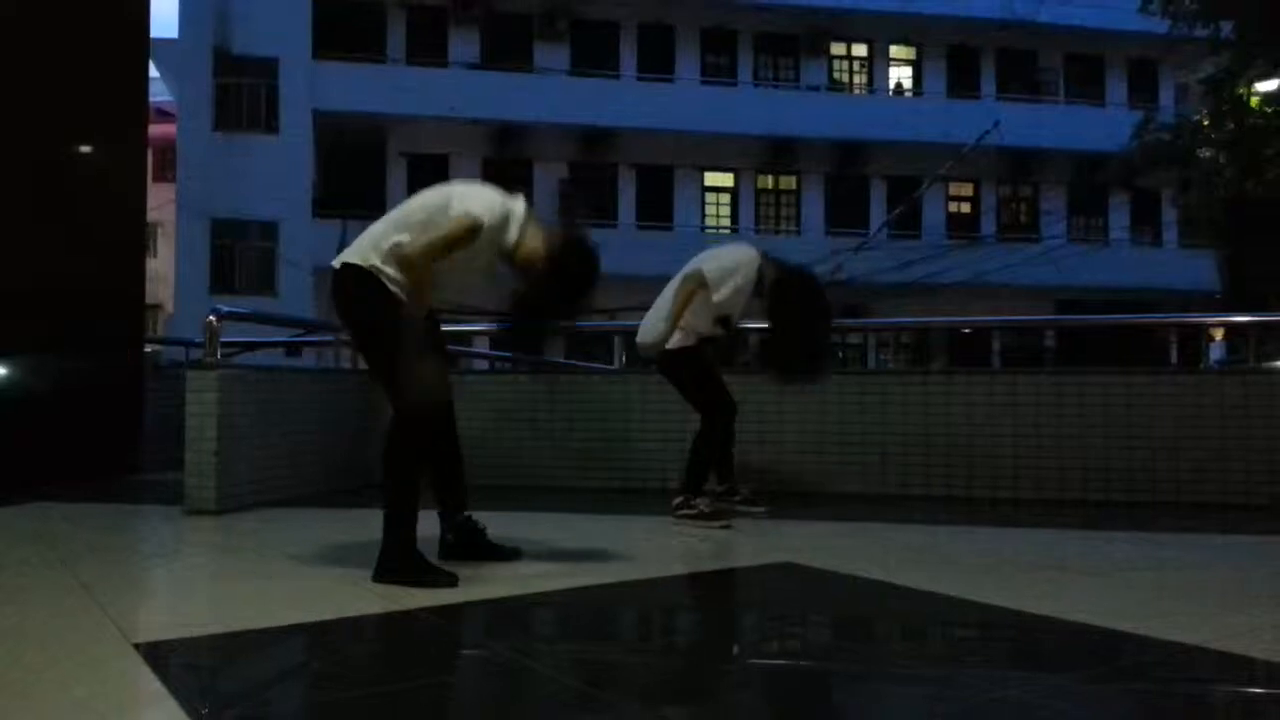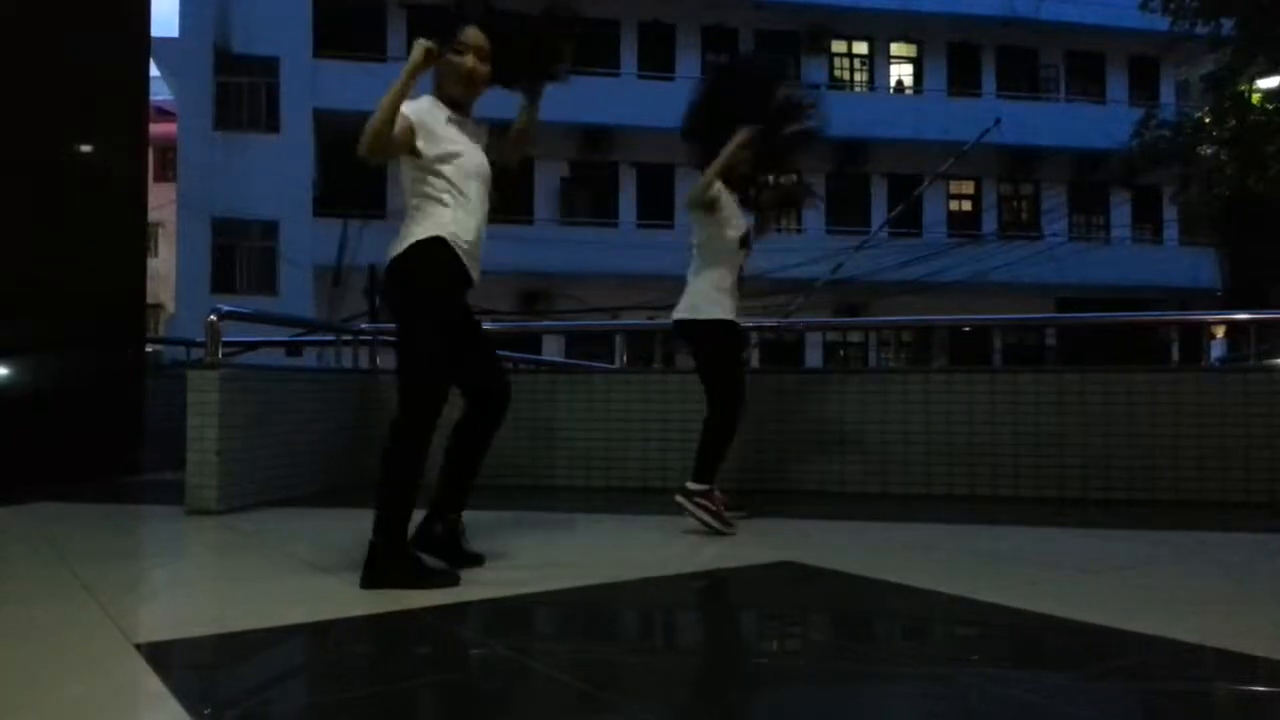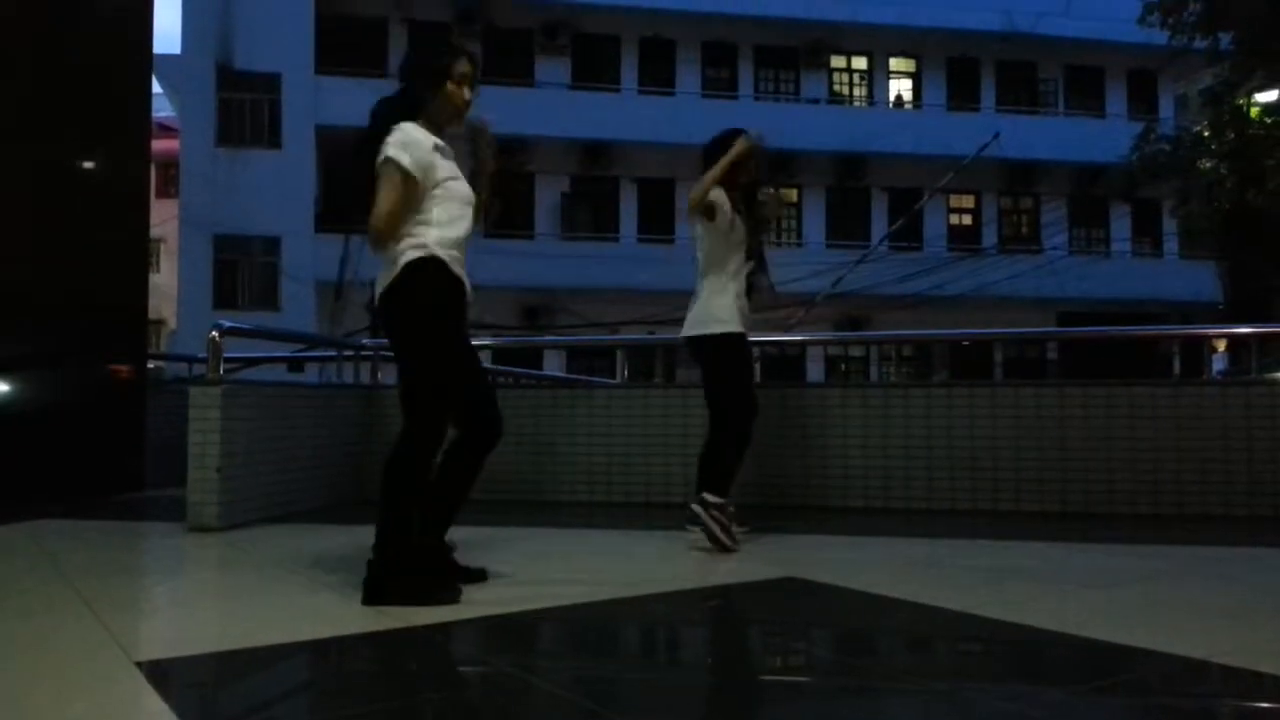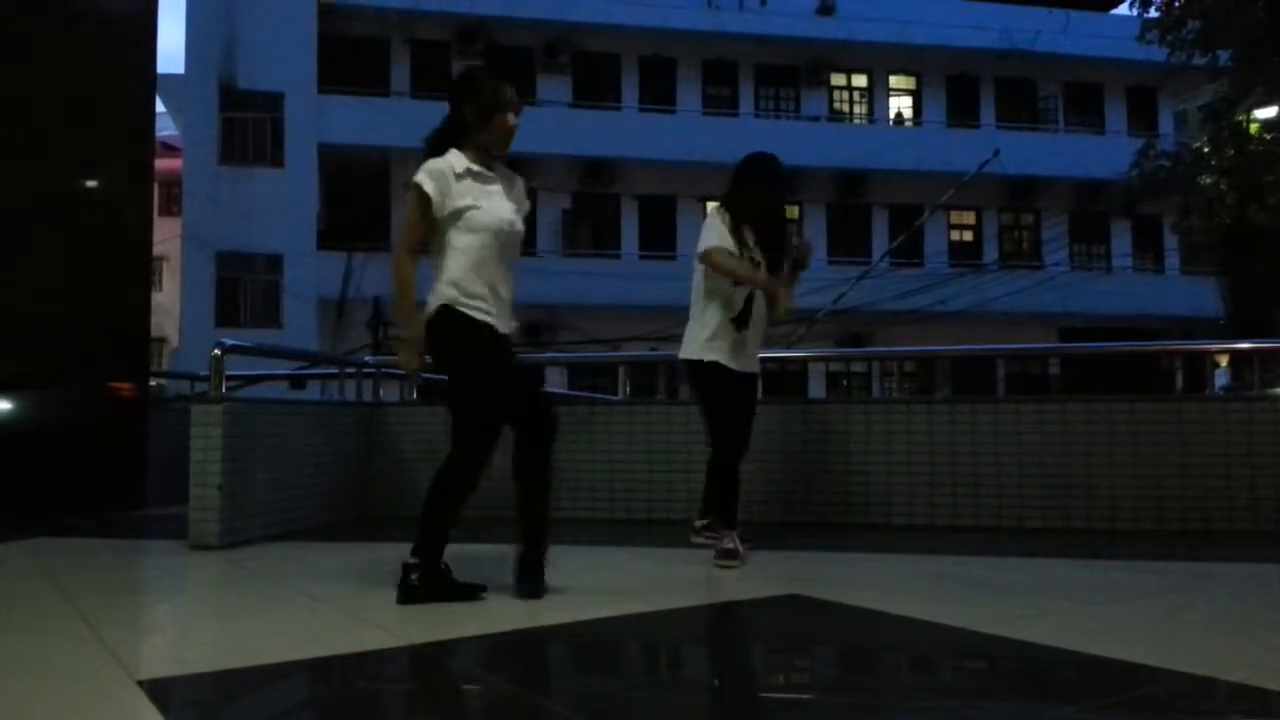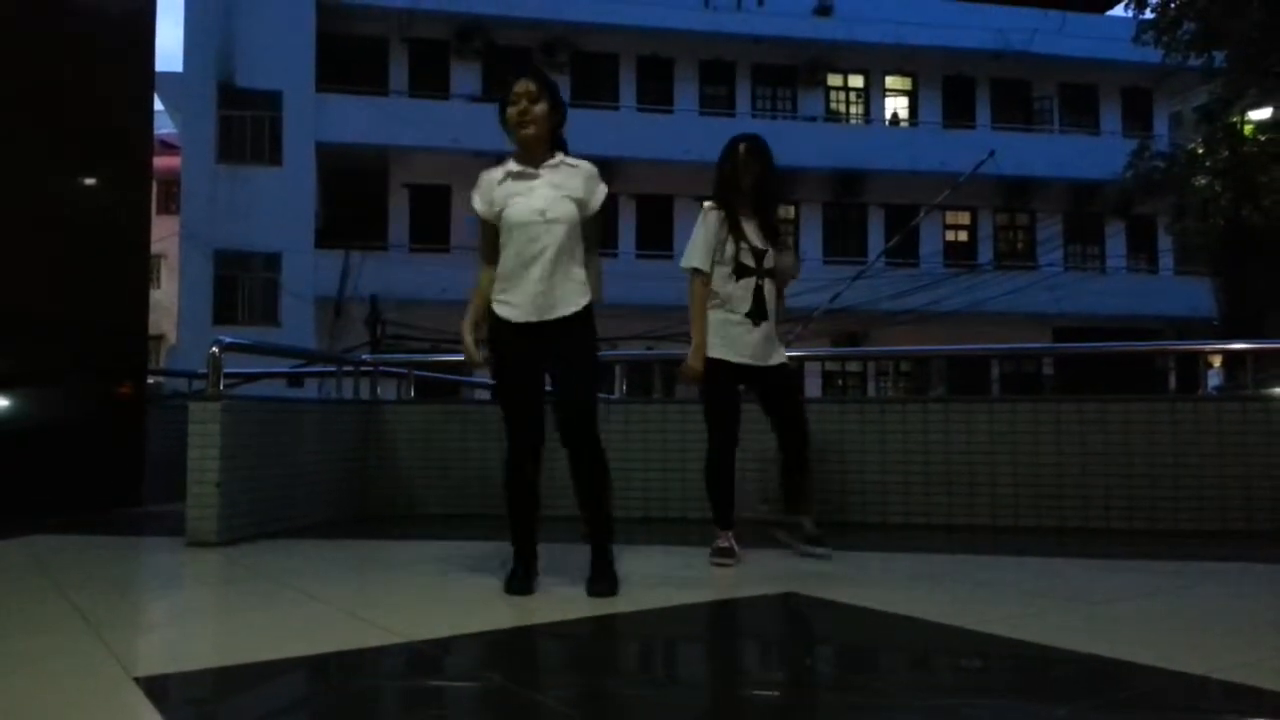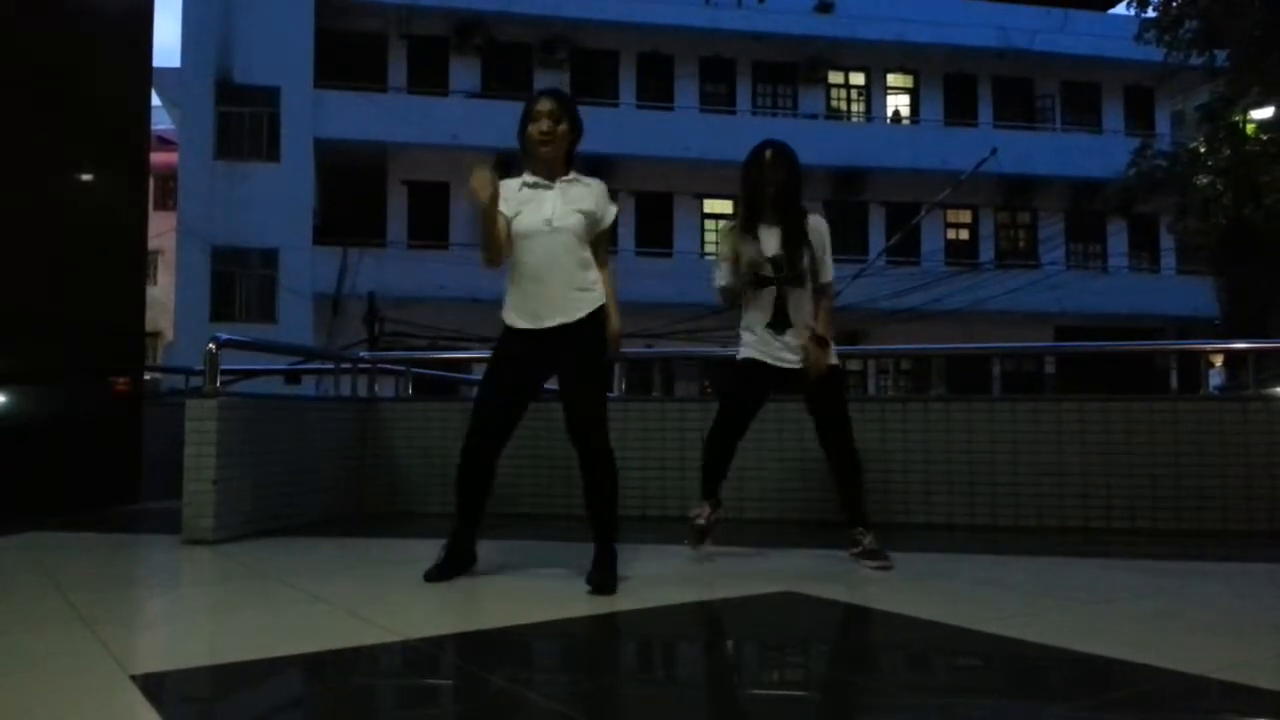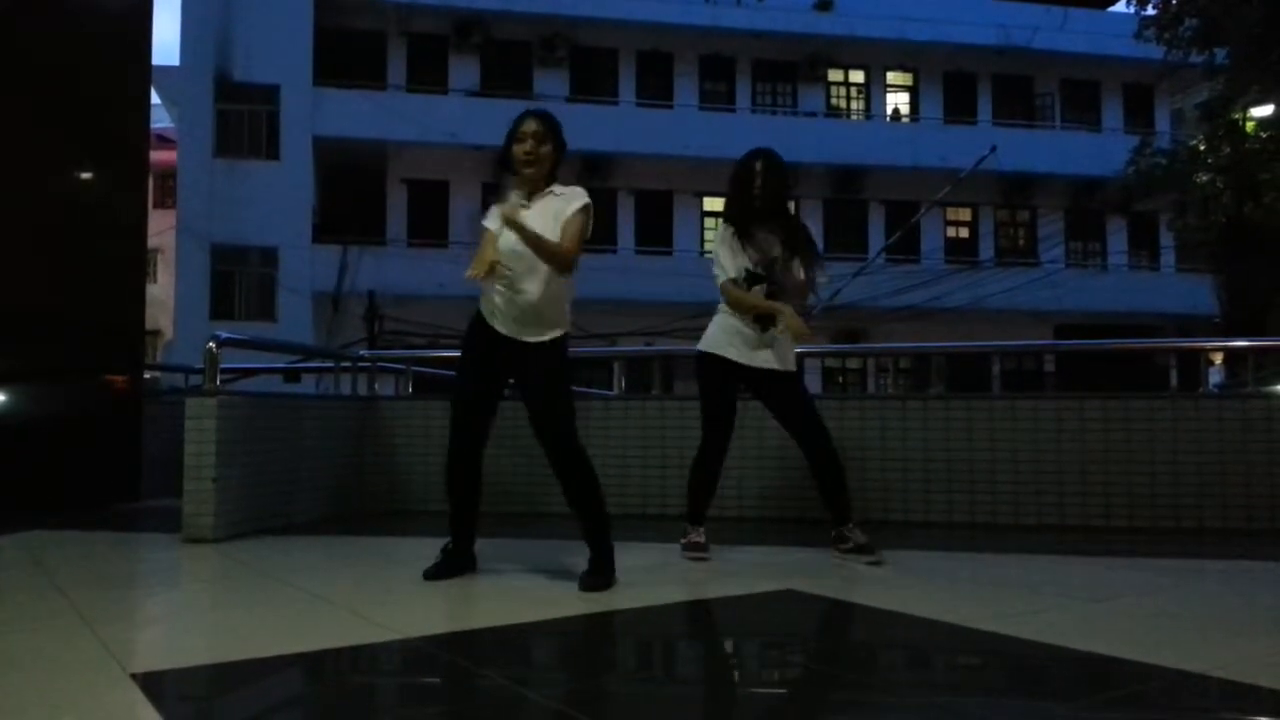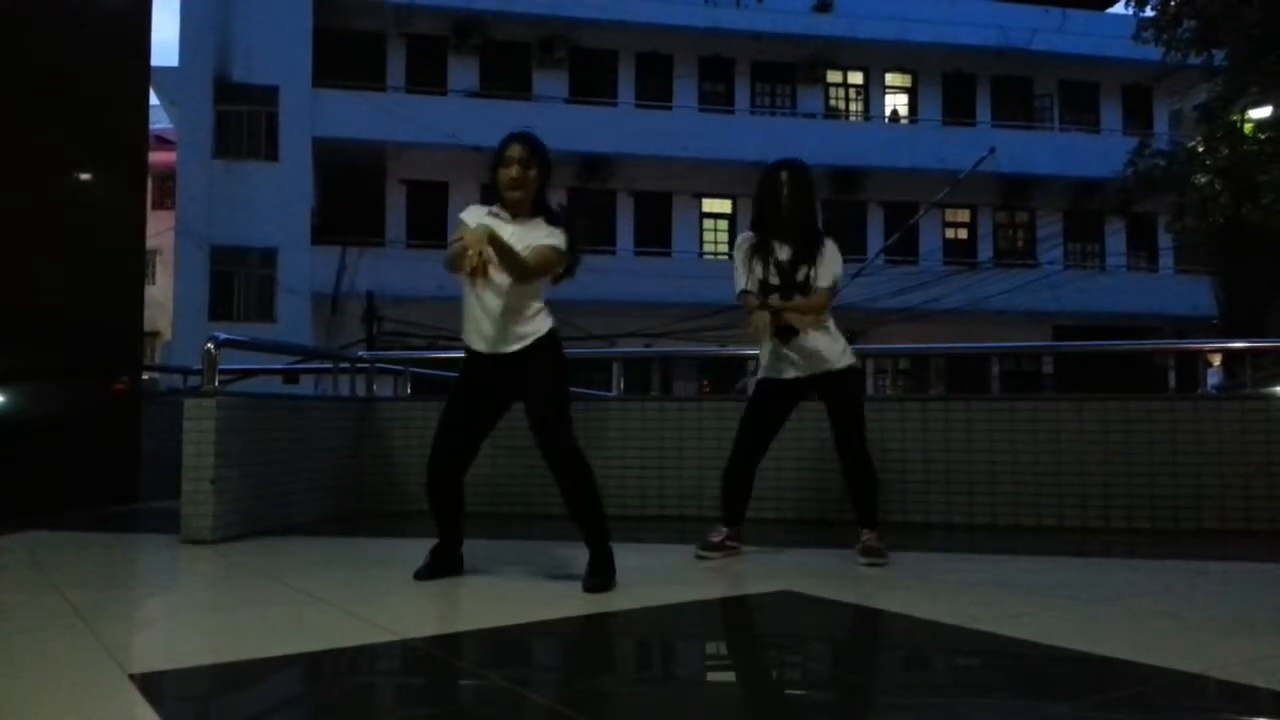
dt=0.5s
person 1, frame 1
left shoulder: (503, 248)
right shoulder: (488, 212)
right elbow: (416, 261)
right wrist: (417, 355)
left hip: (403, 288)
right hip: (366, 280)
left knee: (438, 411)
right knee: (416, 410)
left ankle: (458, 530)
right ankle: (397, 554)
person 1, frame 2
left shoulder: (470, 129)
right shoulder: (423, 117)
left elbow: (508, 159)
right elbow: (370, 149)
left wrist: (532, 101)
right wrist: (410, 67)
left hip: (449, 279)
right hip: (423, 270)
left knee: (491, 394)
right knee: (419, 410)
left ankle: (441, 524)
right ankle: (386, 555)
person 1, frame 3
left shoulder: (439, 152)
right shoulder: (407, 139)
left elbow: (464, 217)
right elbow: (381, 229)
left hip: (442, 300)
right hip: (422, 290)
left knee: (482, 422)
right knee: (427, 428)
left ankle: (425, 546)
right ankle: (388, 570)
person 1, frame 4
left shoulder: (512, 185)
right shoulder: (439, 174)
right elbow: (407, 257)
right wrist: (410, 337)
left hip: (492, 329)
right hip: (459, 325)
left knee: (472, 448)
right knee: (538, 421)
left ankle: (424, 570)
right ankle: (532, 555)
person 1, frame 5
left shoulder: (583, 175)
right shoulder: (493, 183)
left elbow: (590, 253)
right elbow: (491, 263)
left wrist: (593, 311)
right wrist: (470, 322)
left hip: (570, 319)
right hip: (512, 325)
left knee: (581, 433)
right knee: (523, 440)
left ankle: (601, 552)
right ankle: (523, 558)
person 1, frame 6
left shoulder: (592, 193)
right shoulder: (508, 191)
left elbow: (601, 262)
right elbow: (494, 254)
left wrist: (613, 312)
right wrist: (482, 206)
left hip: (581, 330)
right hip: (521, 331)
left knee: (591, 440)
right knee: (482, 438)
left ankle: (604, 555)
right ankle: (462, 545)
person 1, frame 7
left shoulder: (573, 200)
right shoulder: (497, 210)
left elbow: (565, 261)
right elbow: (484, 257)
left wrist: (518, 226)
right wrist: (486, 259)
left hip: (545, 342)
right hip: (489, 335)
left knee: (561, 445)
right knee: (464, 441)
left ankle: (601, 552)
right ankle: (461, 547)
person 1, frame 8
left shoulder: (550, 236)
right shoulder: (473, 214)
left elbow: (525, 273)
right elbow: (451, 259)
left wrist: (489, 237)
right wrist: (470, 247)
left hip: (534, 352)
right hip: (481, 359)
left knee: (561, 452)
right knee: (443, 462)
left ankle: (600, 554)
right ankle: (449, 550)
person 2, frame 1
left shoulder: (762, 276)
right shoulder: (744, 262)
right elbow: (691, 284)
right wrist: (666, 332)
left hip: (687, 337)
right hip: (670, 338)
left knee: (724, 408)
right knee: (718, 413)
left ankle: (725, 489)
right ankle: (687, 499)
person 2, frame 2
left shoulder: (737, 199)
right shoulder: (713, 193)
left elbow: (756, 229)
right elbow: (696, 200)
left wrist: (774, 204)
right wrist: (732, 145)
left hip: (717, 316)
right hip: (706, 316)
left knee: (727, 405)
right knee: (728, 403)
left ankle: (704, 487)
right ankle: (697, 488)
person 2, frame 3
left shoulder: (742, 209)
right shoulder: (717, 203)
left elbow: (749, 263)
right elbow: (694, 201)
left wrist: (761, 215)
right wrist: (733, 151)
left hip: (725, 327)
right hip: (717, 326)
left knee: (726, 419)
right knee: (738, 413)
left ankle: (709, 502)
right ankle: (715, 498)
person 2, frame 4
left shoulder: (769, 237)
right shoulder: (721, 220)
left elbow: (771, 304)
right elbow: (719, 260)
left wrist: (795, 266)
right wrist: (768, 282)
left hip: (742, 357)
right hip: (708, 353)
left knee: (735, 443)
right knee: (726, 441)
left ankle: (708, 520)
right ankle: (727, 532)
person 2, frame 5
left shoulder: (771, 223)
right shoulder: (715, 217)
right elbow: (699, 284)
left wrist: (785, 275)
right wrist: (697, 347)
left hip: (767, 352)
right hip: (722, 351)
left knee: (795, 435)
right knee: (723, 442)
left ankle: (797, 520)
right ankle: (724, 532)
person 2, frame 6
left shoulder: (812, 226)
right shoulder: (737, 230)
left elbow: (825, 291)
right elbow: (730, 296)
left wrist: (820, 338)
right wrist: (738, 269)
left hip: (813, 354)
right hip: (759, 354)
left knee: (840, 441)
right knee: (723, 433)
left ankle: (859, 533)
right ankle: (707, 504)
person 2, frame 7
left shoulder: (794, 234)
right shoulder: (728, 233)
left elbow: (801, 294)
right elbow: (730, 293)
left wrist: (793, 278)
right wrist: (778, 308)
left hip: (775, 358)
right hip: (723, 351)
left knee: (817, 439)
right knee: (714, 443)
left ankle: (844, 529)
right ankle: (694, 528)
person 2, frame 8
left shoulder: (823, 247)
right shoulder: (749, 242)
left elbow: (822, 299)
right elbow: (748, 300)
left wrist: (771, 305)
right wrist: (789, 315)
left hip: (831, 364)
right hip: (778, 368)
left knee: (851, 447)
right knee: (744, 453)
left ankle: (867, 532)
right ankle: (730, 530)
